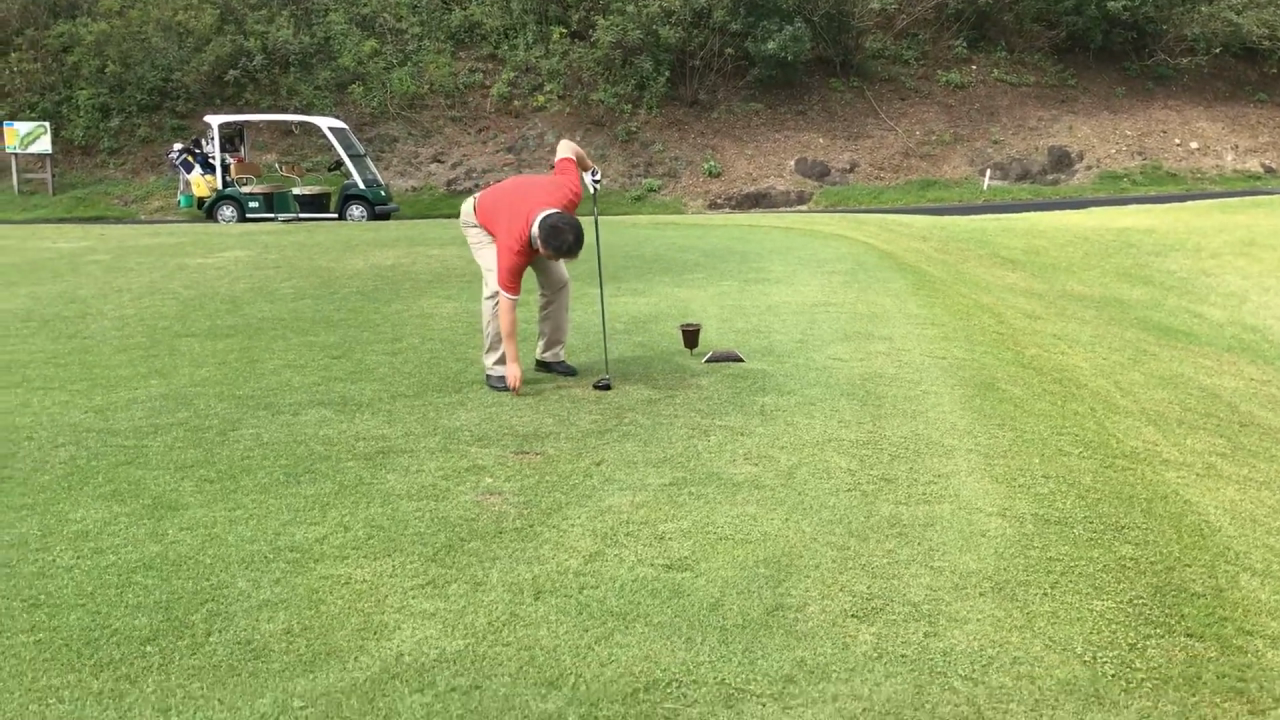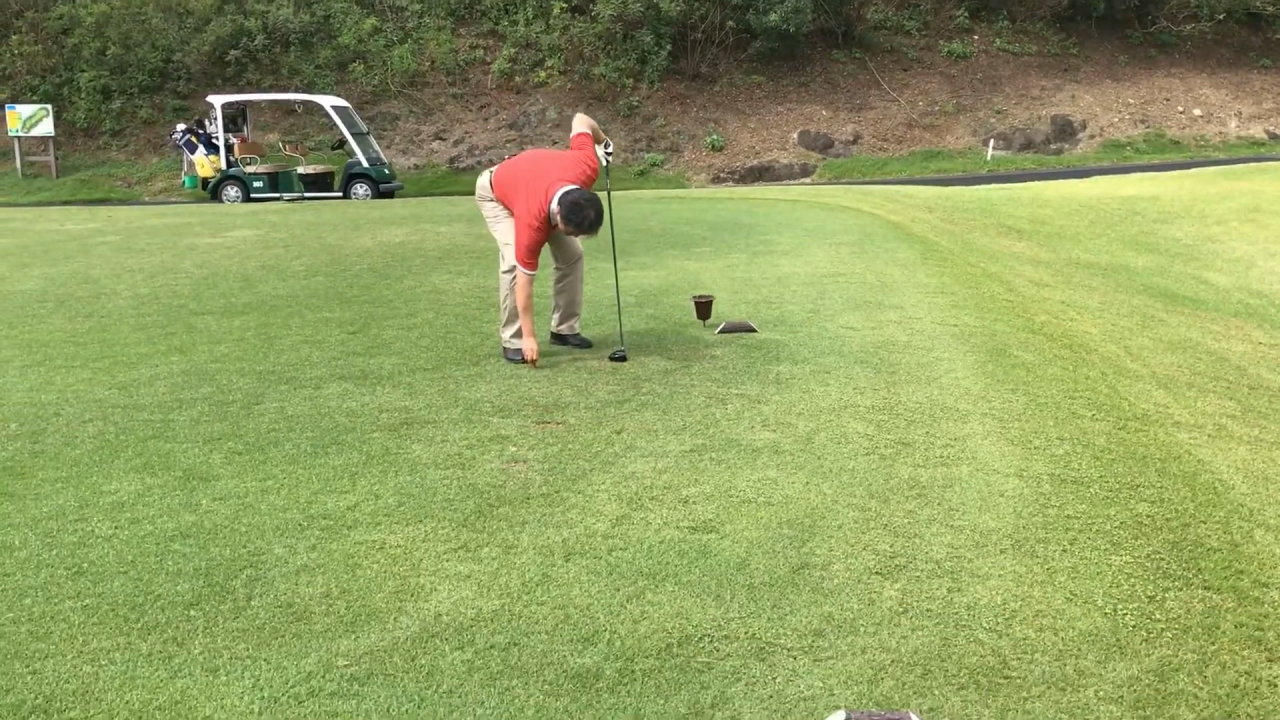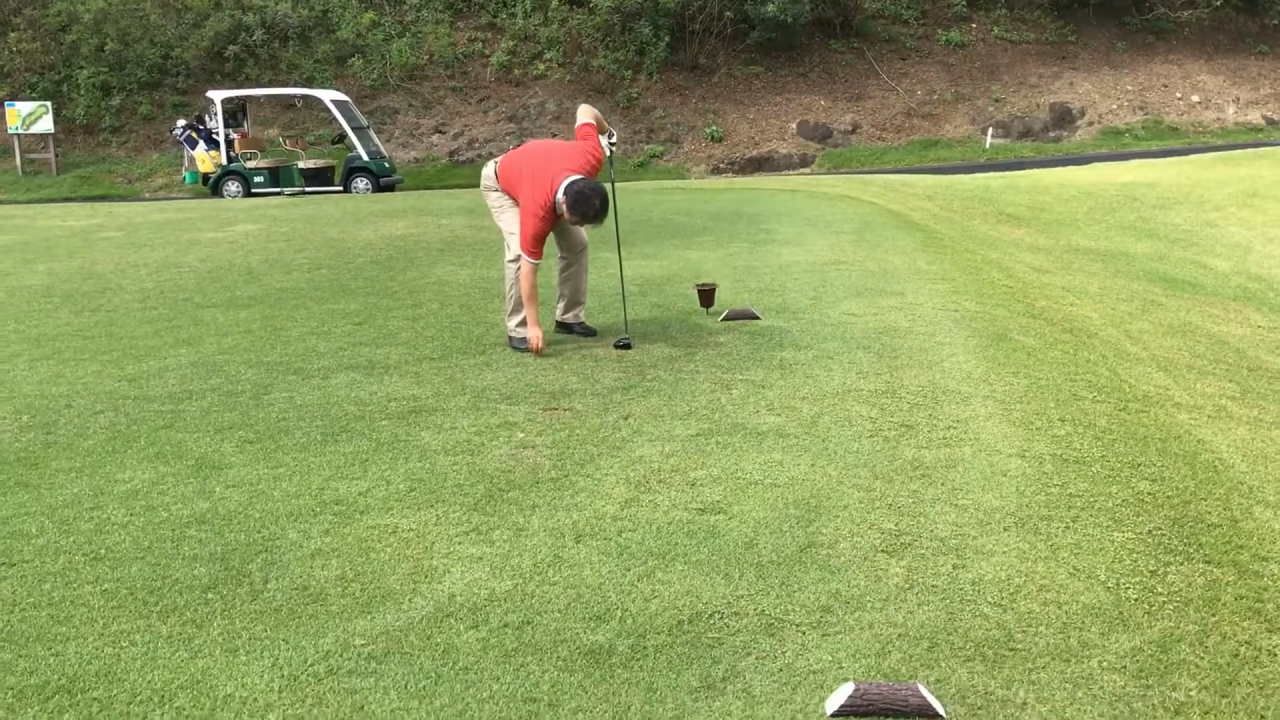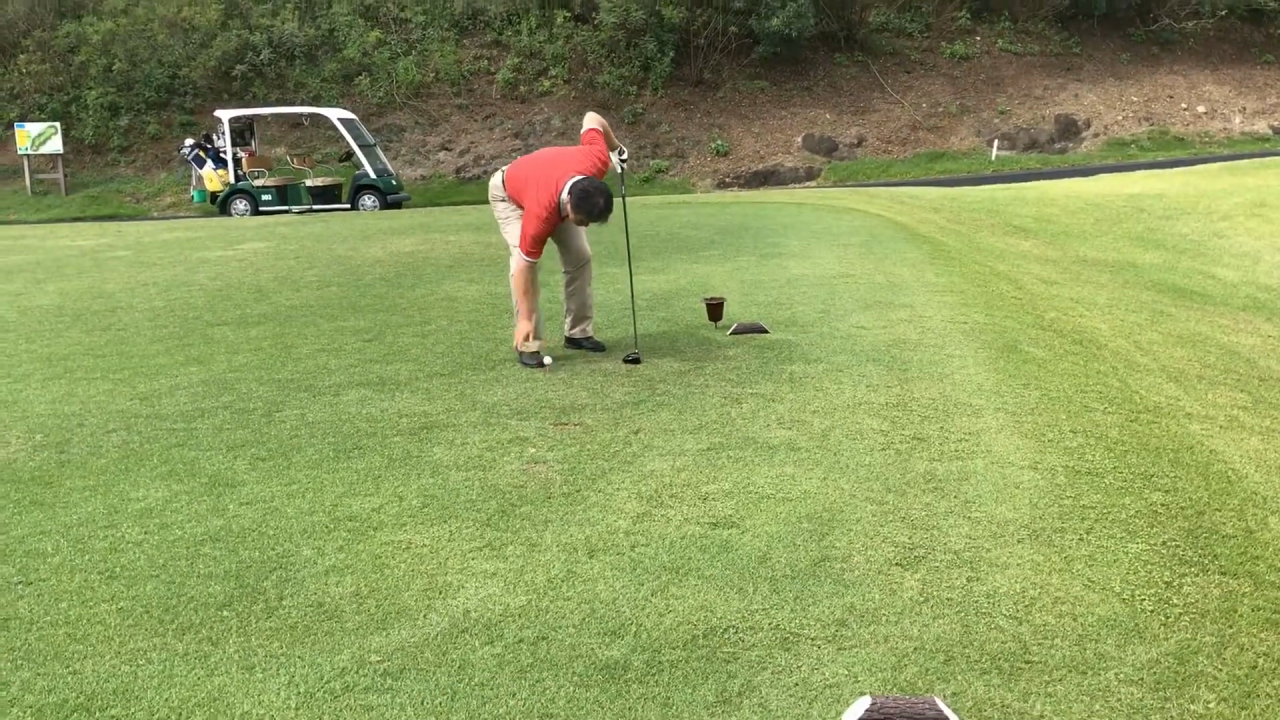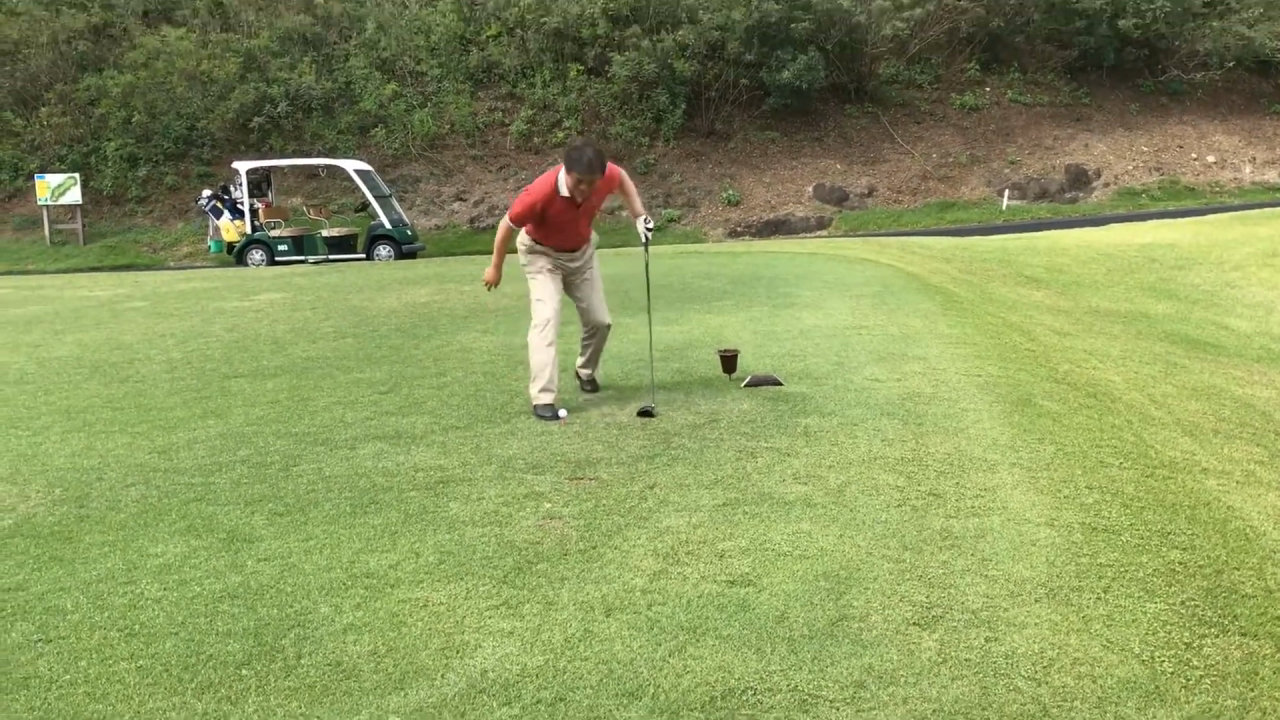
dt=0.4s
person 1, frame 1
left shoulder: (570, 193)
right shoulder: (515, 246)
left elbow: (566, 146)
right elbow: (507, 305)
left wrist: (590, 169)
right wrist: (513, 363)
left hip: (522, 208)
right hip: (479, 219)
left knee: (558, 281)
right knee: (496, 288)
left ankle: (550, 356)
right ankle: (496, 367)
person 1, frame 2
left shoulder: (588, 168)
right shoulder: (533, 221)
left elbow: (581, 120)
right elbow: (524, 280)
left wrist: (603, 141)
right wrist: (529, 337)
left hip: (538, 180)
right hip: (495, 193)
left knee: (572, 255)
right knee: (514, 262)
left ankle: (565, 329)
right ankle: (513, 340)
person 1, frame 3
left shoulder: (592, 158)
right shoulder: (539, 211)
left elbow: (585, 111)
right elbow: (528, 269)
left wrist: (607, 132)
right wrist: (534, 326)
left hip: (542, 170)
right hip: (500, 184)
left knee: (576, 244)
right knee: (519, 252)
left ankle: (570, 318)
right ankle: (518, 329)
person 1, frame 4
left shoulder: (597, 163)
right shoulder: (543, 212)
left elbow: (592, 118)
right elbow: (524, 265)
left wrist: (615, 147)
right wrist: (524, 319)
left hip: (549, 181)
right hip: (508, 195)
left knee: (580, 257)
right knee: (523, 262)
left ankle: (578, 332)
right ankle: (527, 345)
person 1, frame 5
left shoulder: (605, 175)
right shoulder: (540, 192)
left elbow: (622, 177)
right elbow: (507, 225)
left wrist: (640, 216)
right wrist: (495, 267)
left hip: (581, 252)
right hip: (542, 253)
left knee: (600, 320)
right knee: (547, 317)
left ankle: (586, 371)
right ankle: (543, 397)
